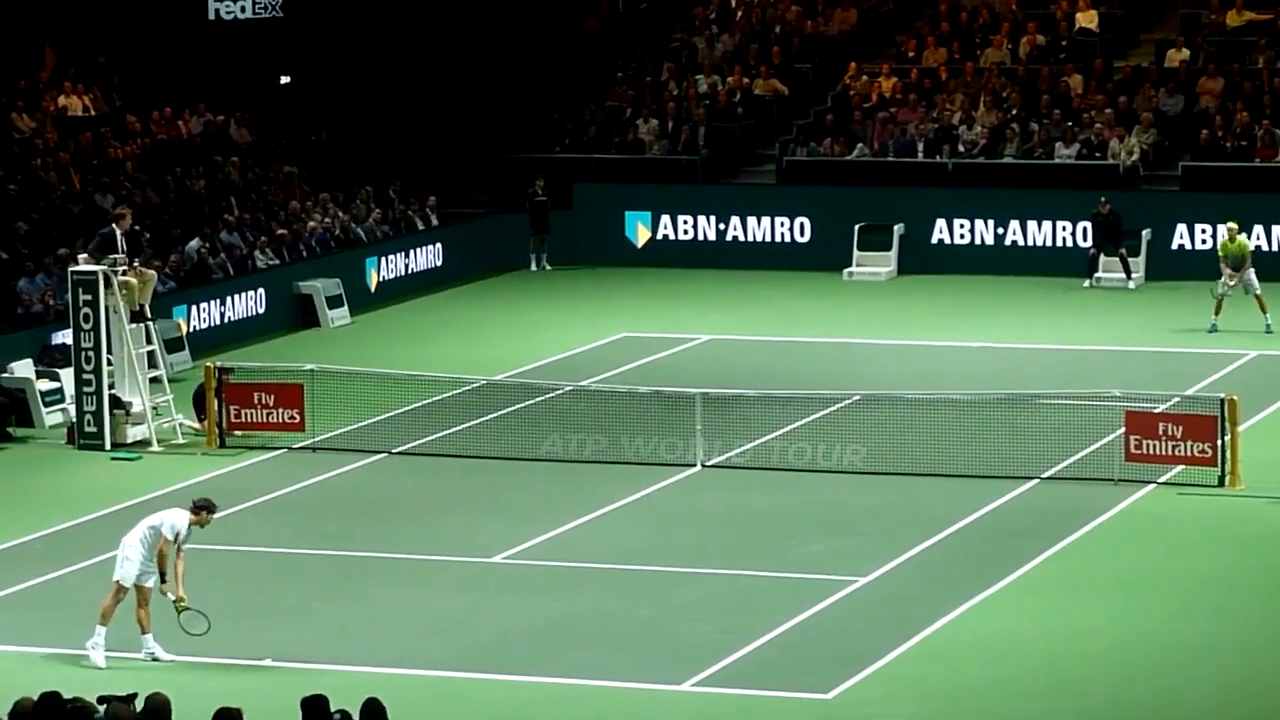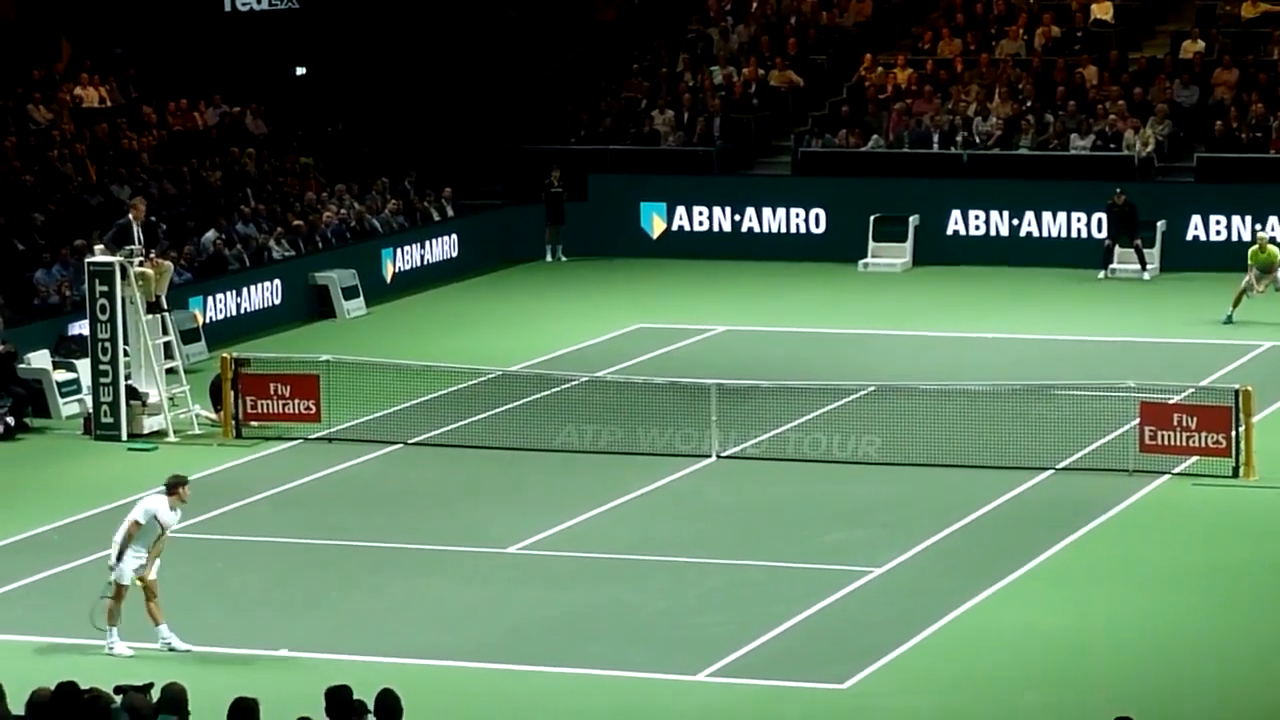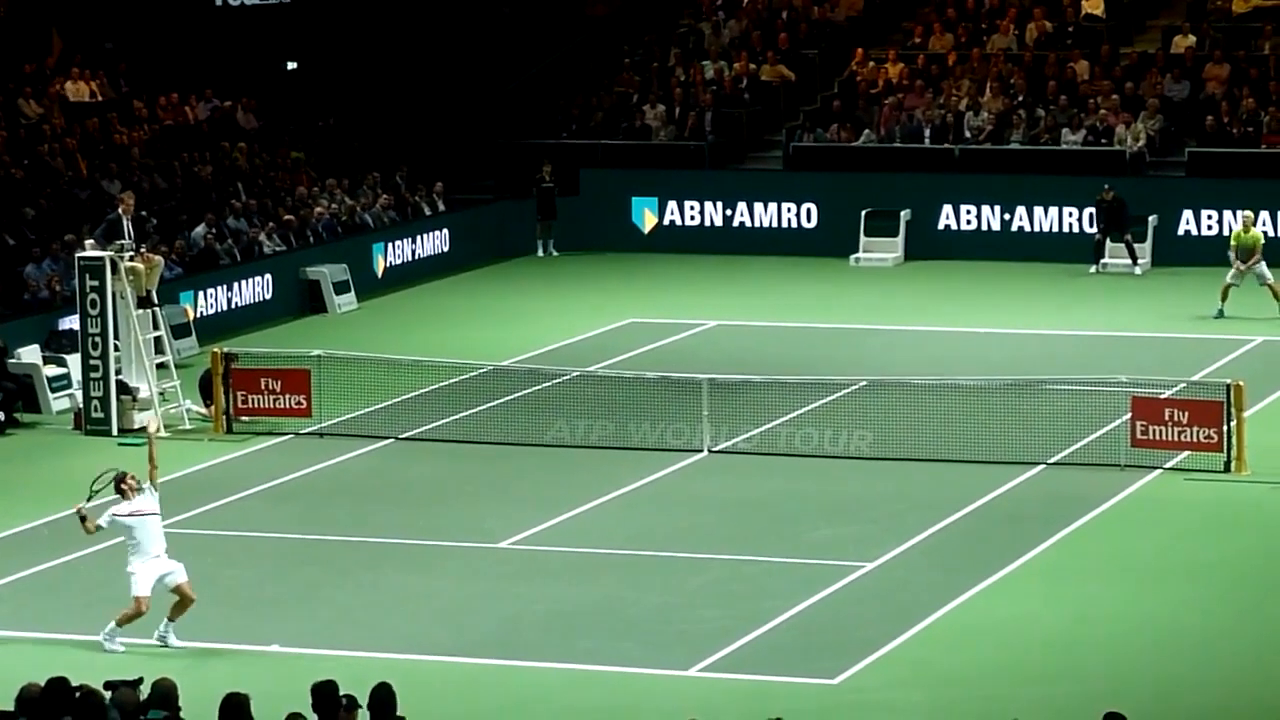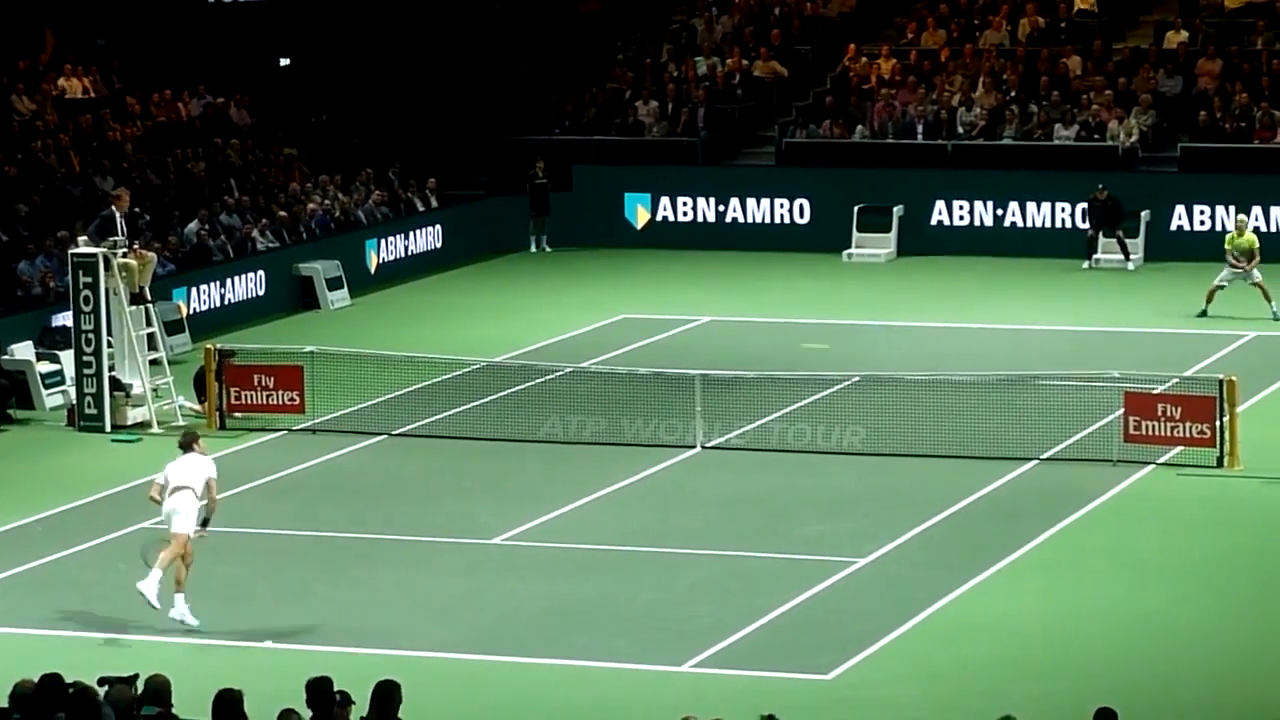
dt=0.7s
person 1, frame 1
left shoulder: (187, 529)
right shoulder: (176, 519)
left elbow: (179, 559)
right elbow: (162, 551)
left wrist: (180, 589)
right wrist: (163, 581)
left hip: (148, 557)
right hip: (133, 550)
left knee: (144, 602)
right knee: (117, 595)
left ankle: (150, 648)
right ankle: (97, 643)
person 1, frame 2
left shoulder: (176, 513)
right shoulder: (152, 504)
left elbow: (159, 541)
right elbow: (131, 530)
left wrist: (148, 568)
right wrist: (117, 558)
left hip: (146, 552)
right hip: (126, 549)
left knee: (152, 594)
right knee: (119, 594)
left ankle: (166, 638)
right ankle: (112, 641)
person 1, frame 3
left shoulder: (149, 496)
right shoulder: (117, 512)
left elbow: (153, 465)
right elbow: (91, 529)
left wrist: (151, 437)
right wrist: (82, 516)
left hip: (163, 561)
right hip: (142, 566)
left knee: (188, 597)
right knee: (140, 609)
left ankle: (164, 632)
right ankle: (109, 634)
person 1, frame 4
left shoulder: (171, 465)
right shoulder: (206, 461)
left elbow: (152, 494)
right elbow: (213, 497)
right wrist: (205, 522)
left hip: (169, 505)
right hip: (185, 503)
left knee: (187, 558)
right knee: (176, 547)
left ankle: (180, 608)
right ankle: (150, 584)
